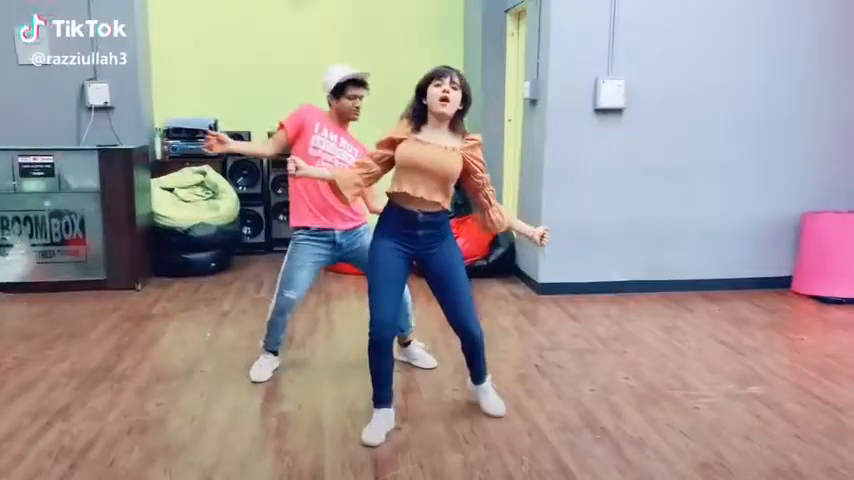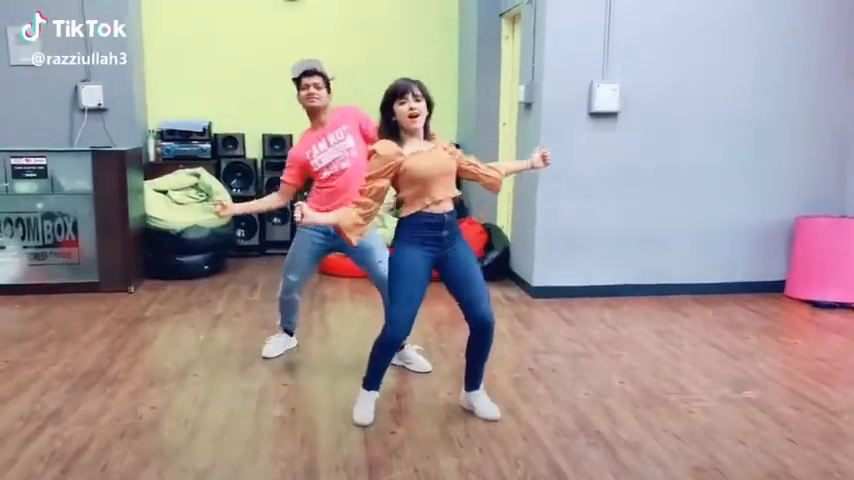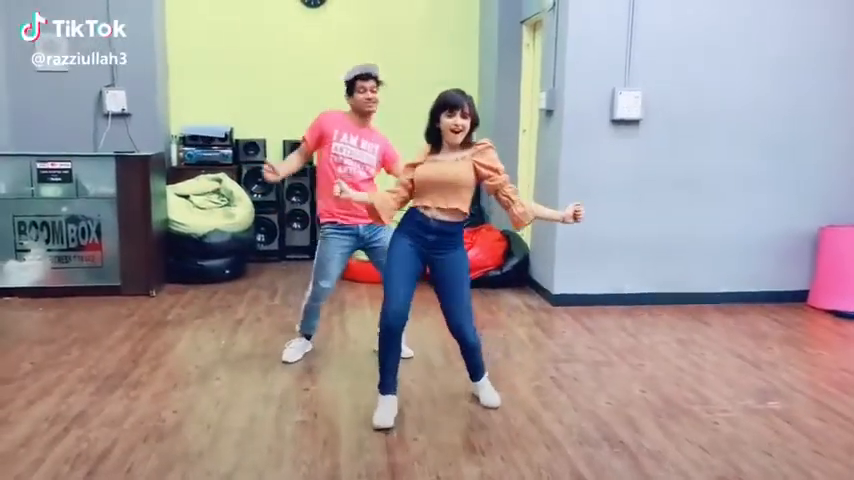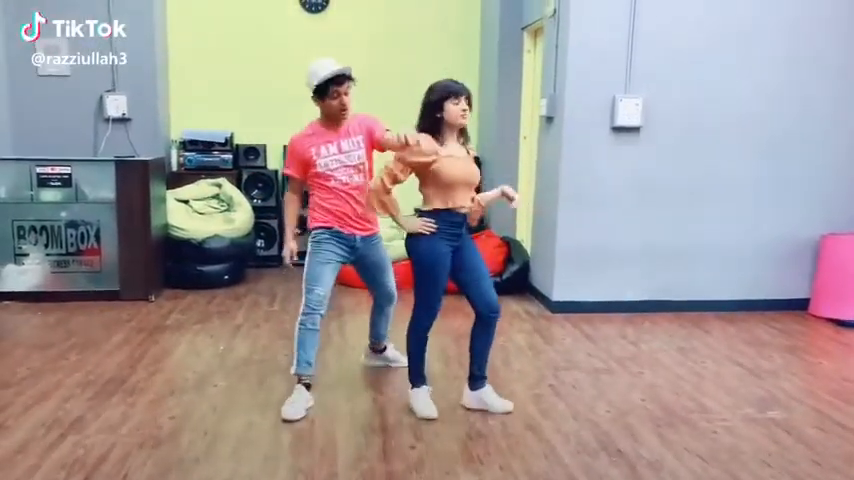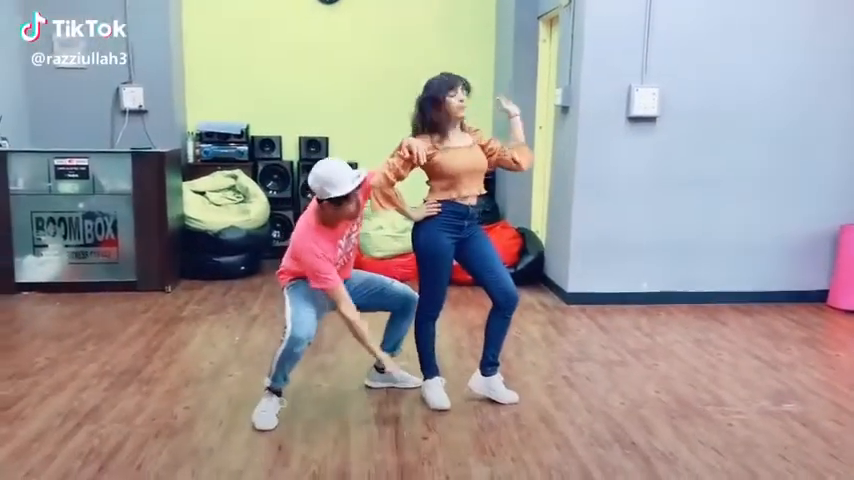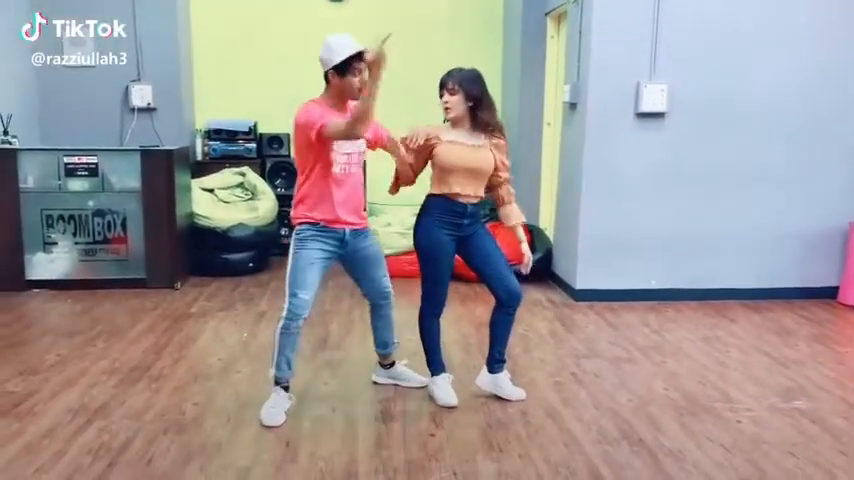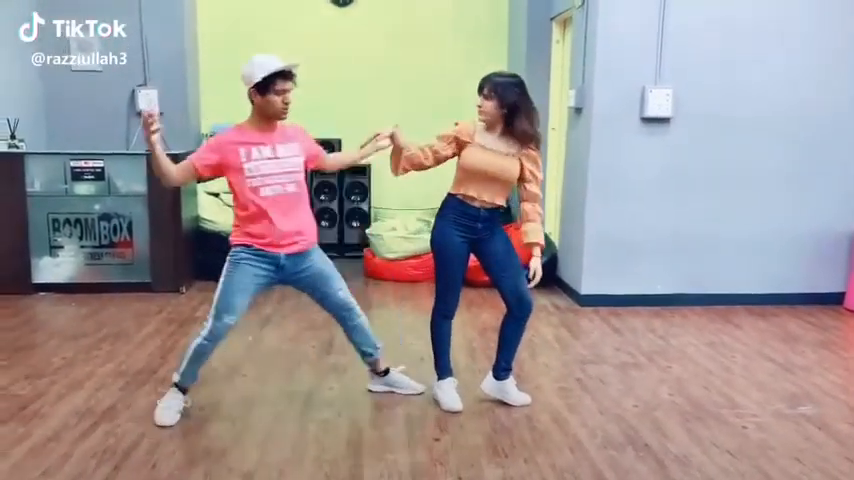
dt=0.7s
person 1, frame 1
left shoulder: (468, 146)
right shoulder: (404, 133)
left elbow: (484, 198)
right elbow: (366, 170)
left wrist: (526, 230)
right wrist: (311, 171)
left hip: (438, 236)
right hip: (393, 233)
left knee: (469, 327)
right knee: (383, 329)
left ankle: (481, 386)
right ankle: (383, 411)
person 1, frame 2
left shoulder: (438, 146)
right shoulder: (388, 151)
left elbow: (476, 170)
right elbow: (366, 203)
left wrist: (529, 163)
right wrist: (317, 217)
left hip: (452, 237)
right hip: (414, 240)
left knee: (483, 320)
right knee: (396, 329)
left ankle: (473, 392)
right ankle: (369, 391)
person 1, frame 3
left shoulder: (480, 154)
right shoulder: (423, 157)
left elbow: (510, 198)
right elbow: (397, 195)
left wrist: (559, 215)
right wrist: (354, 195)
left hip: (450, 242)
right hip: (410, 236)
left knee: (462, 328)
right knee: (393, 319)
left ankle: (480, 379)
right ankle: (387, 397)
person 1, frame 4
left shoulder: (464, 150)
right shoulder: (423, 146)
right elbow: (381, 186)
left wrist: (498, 191)
right wrist: (403, 222)
left hip: (462, 233)
right hip: (434, 233)
left knee: (489, 308)
right knee: (425, 314)
left ankle: (477, 388)
right ankle: (418, 388)
person 1, frame 5
left shoulder: (475, 138)
right shoulder: (424, 144)
left elbow: (516, 160)
right elbow: (383, 181)
left wrist: (515, 119)
left hip: (471, 224)
right hip: (438, 225)
left knee: (507, 297)
right knee: (430, 307)
left ankle: (487, 376)
right ankle: (431, 380)
person 1, frame 6
left shoulder: (493, 141)
right shoulder: (431, 136)
left elbow: (503, 191)
right elbow: (407, 173)
left wrist: (522, 239)
right wrist: (403, 150)
left hip: (473, 222)
right hip: (437, 219)
left knee: (510, 293)
right knee: (434, 303)
left ankle: (494, 373)
right ankle: (438, 376)
person 1, frame 7
left shoulder: (526, 150)
right shoulder: (466, 133)
left elbow: (531, 200)
right elbow: (426, 157)
left wrist: (536, 252)
right wrist: (399, 142)
left hip: (492, 226)
right hip: (454, 220)
left knee: (521, 302)
right knee: (446, 304)
left ankle: (500, 379)
right ankle: (444, 381)
person 2, frame 1
left shoulder: (358, 150)
right shoulder: (307, 117)
left elbow: (371, 199)
right elbow: (274, 147)
right wrist: (232, 146)
left hip: (356, 232)
right hip: (311, 234)
right knee: (286, 300)
left ankle: (406, 343)
right ankle: (270, 354)
person 2, frame 2
left shoulder: (352, 116)
right shoulder: (300, 150)
right elbow: (282, 197)
right wrist: (238, 208)
right hip: (316, 224)
left knee: (391, 282)
right knee: (291, 284)
left ankle: (400, 348)
right ankle: (287, 333)
person 2, frame 3
left shoulder: (381, 141)
right shoulder: (328, 122)
right elbow: (301, 156)
right wrist: (280, 172)
left hip: (374, 224)
right hip: (337, 225)
right knee: (321, 287)
right ankle: (304, 337)
person 2, frame 4
left shoulder: (365, 125)
right shoulder: (302, 141)
left elbow: (396, 144)
right elbow: (293, 191)
left wrist: (408, 141)
right wrist: (290, 236)
left hip: (368, 232)
right hip: (328, 235)
left knee: (387, 294)
right knee: (314, 305)
left ankle: (378, 349)
right ankle: (303, 386)
person 2, frame 5
left shoulder: (353, 192)
right shoulder: (310, 242)
right elbow: (345, 308)
right wrist: (379, 354)
left hip: (342, 277)
right hip: (306, 283)
left knee: (407, 299)
right knee: (300, 334)
left ankle: (382, 372)
right ankle: (272, 394)
person 2, frame 6
left shoulder: (359, 114)
right shoulder: (310, 115)
left elbow: (390, 144)
right elbow: (350, 132)
left wrist: (411, 159)
right wrist: (378, 78)
left hip: (356, 229)
right hip: (315, 231)
left knee: (382, 296)
right knee: (296, 311)
left ankle: (386, 366)
right ankle: (281, 389)
person 2, frame 7
left shoulder: (297, 136)
right shoulder: (226, 144)
left elbow: (326, 163)
right elbow: (173, 178)
left wrist: (371, 147)
right wrist: (154, 144)
left hip: (303, 252)
right hip: (252, 255)
left knee: (348, 309)
right knee: (218, 328)
left ankle: (381, 373)
right ankle: (179, 389)
